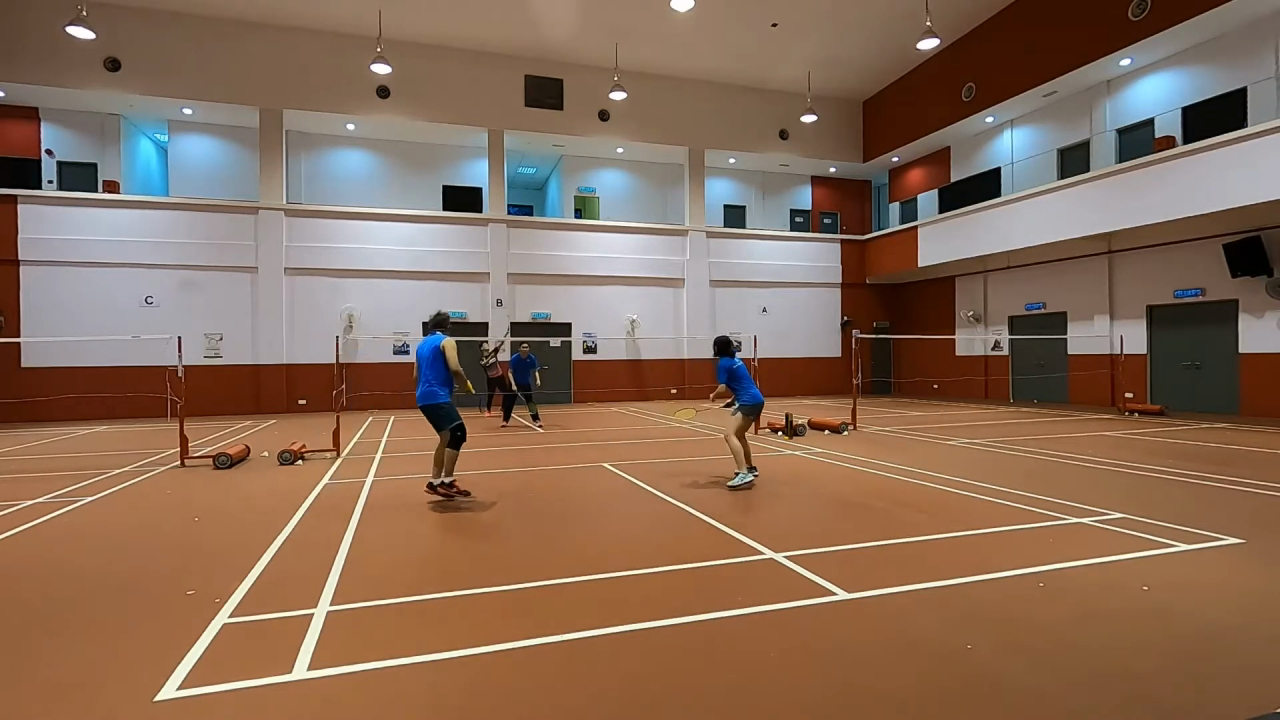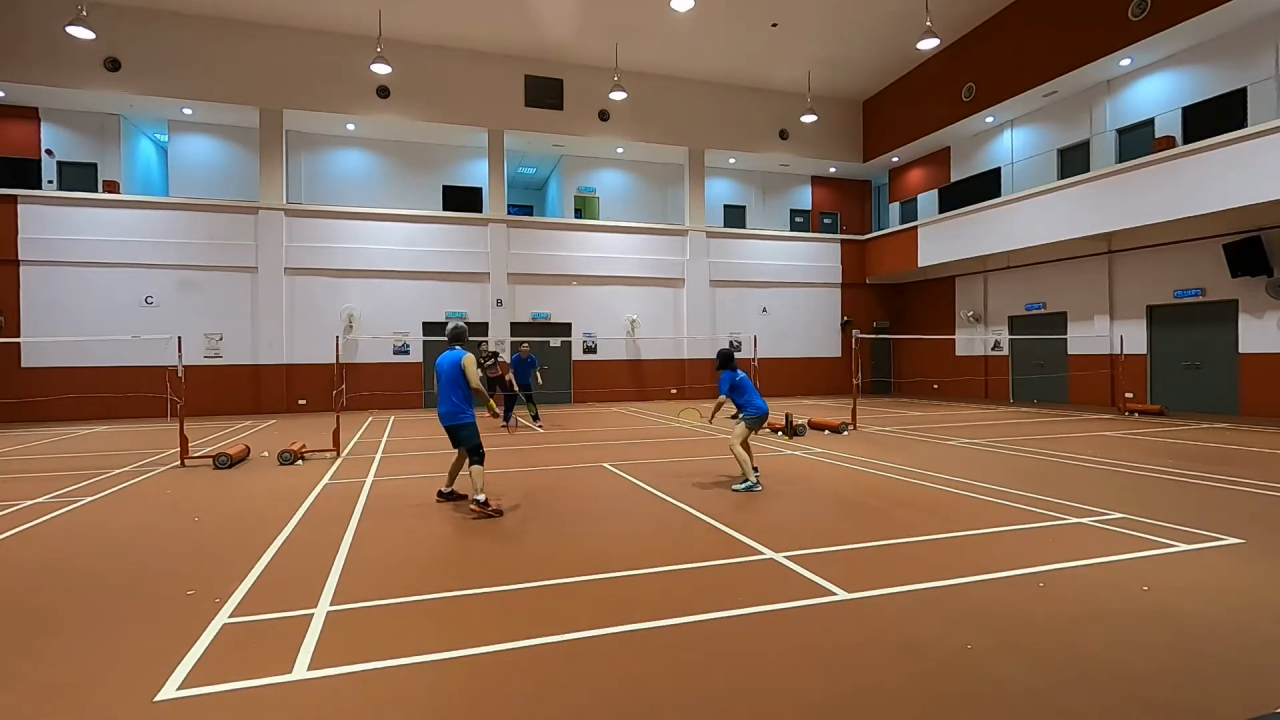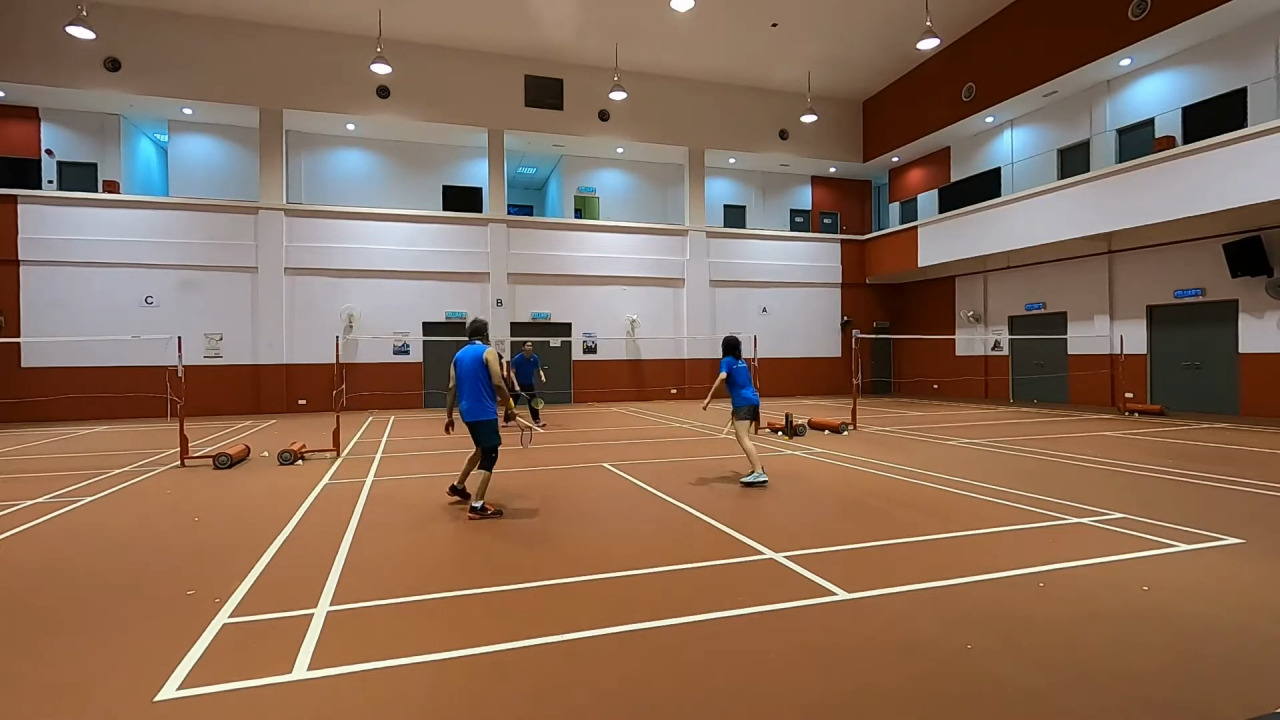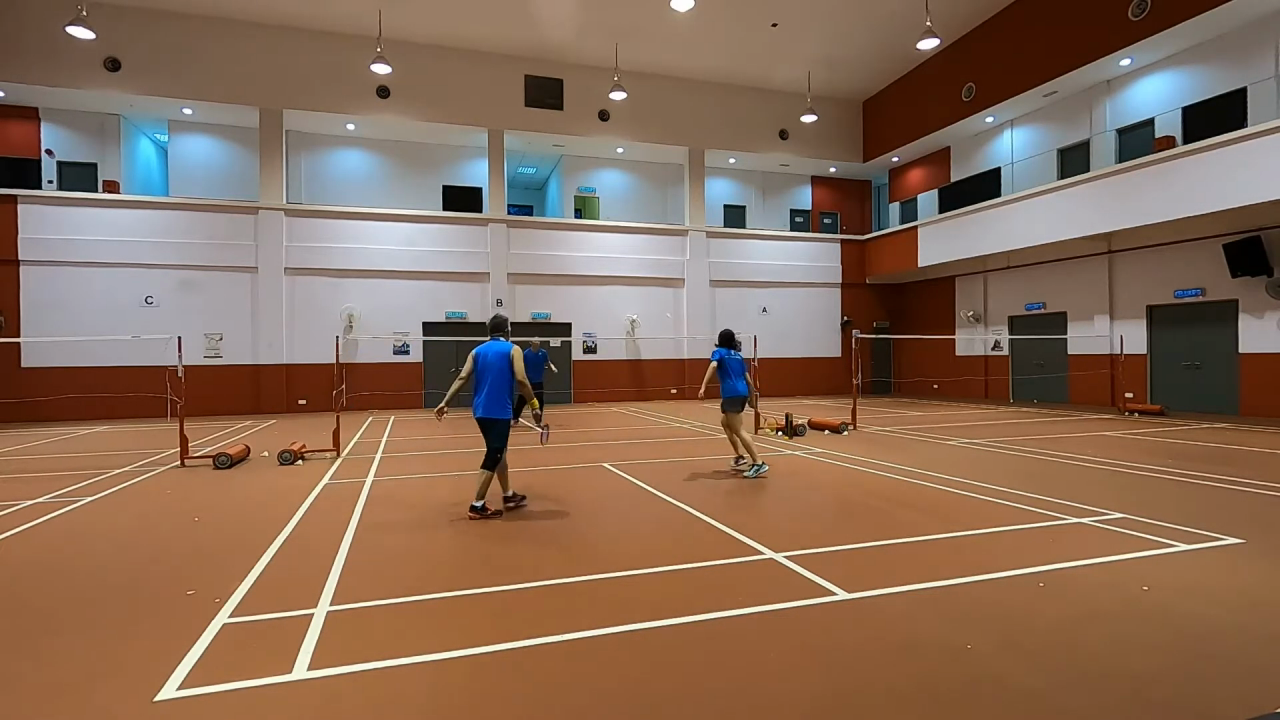
dt=0.2s
person 1, frame 1
left shoulder: (422, 345)
right shoulder: (446, 341)
left elbow: (416, 374)
right elbow: (454, 368)
right wrist: (467, 386)
left hip: (425, 398)
right hip: (437, 397)
left knee: (447, 437)
right knee: (458, 433)
left ankle: (436, 482)
right ankle: (446, 481)
person 1, frame 2
left shoulder: (440, 360)
right shoulder: (466, 357)
right elbow: (475, 386)
right wrist: (491, 404)
left hip: (446, 415)
right hip: (461, 415)
left knee: (464, 452)
right knee: (477, 454)
left ankle: (446, 491)
right ankle: (479, 500)
person 1, frame 3
left shoulder: (458, 355)
right shoulder: (488, 352)
left elbow: (452, 387)
right elbow: (498, 383)
left wrist: (449, 415)
right wrist: (509, 406)
left hip: (468, 411)
right hip: (484, 411)
left knee: (481, 450)
right knee: (489, 456)
left ankle: (458, 486)
right ankle: (477, 506)
person 1, frame 4
left shoulder: (477, 351)
right shoulder: (513, 350)
left elbow: (462, 378)
right elbow: (521, 380)
left wrist: (445, 403)
right wrist: (535, 405)
left hip: (481, 410)
right hip: (500, 410)
left knee: (499, 452)
right knee: (494, 456)
left ankle: (509, 496)
right ankle: (478, 506)
person 2, frame 1
left shoulder: (723, 364)
right shoulder: (735, 360)
left elbow: (722, 389)
left wrist: (713, 396)
right wrist: (734, 398)
left hip: (749, 402)
right hip: (756, 400)
left knee: (729, 435)
right knee: (738, 433)
left ankle: (743, 474)
right ankle: (750, 467)
person 2, frame 2
left shoulder: (725, 376)
right shoulder: (738, 372)
left elbow: (722, 400)
left wrist: (712, 414)
right wrist: (739, 410)
left hip: (753, 412)
right hip: (761, 409)
left knee: (734, 444)
right knee: (740, 438)
left ankle: (752, 481)
right ankle: (752, 469)
person 2, frame 3
left shoulder: (726, 361)
right shoulder: (742, 362)
left elbow: (722, 378)
left wrist: (708, 398)
left hip: (743, 403)
right hip: (752, 401)
left knee: (743, 439)
right knee: (743, 435)
left ankle: (759, 473)
right ankle: (757, 469)
person 2, frame 4
left shoulder: (718, 352)
right shoulder: (738, 356)
left elbow: (713, 366)
right elbow: (748, 379)
left wrist: (703, 387)
right wrist: (752, 399)
left hip: (731, 394)
right hip: (742, 393)
left knee: (738, 431)
right knee: (725, 422)
left ankle: (758, 463)
right ankle: (739, 456)
